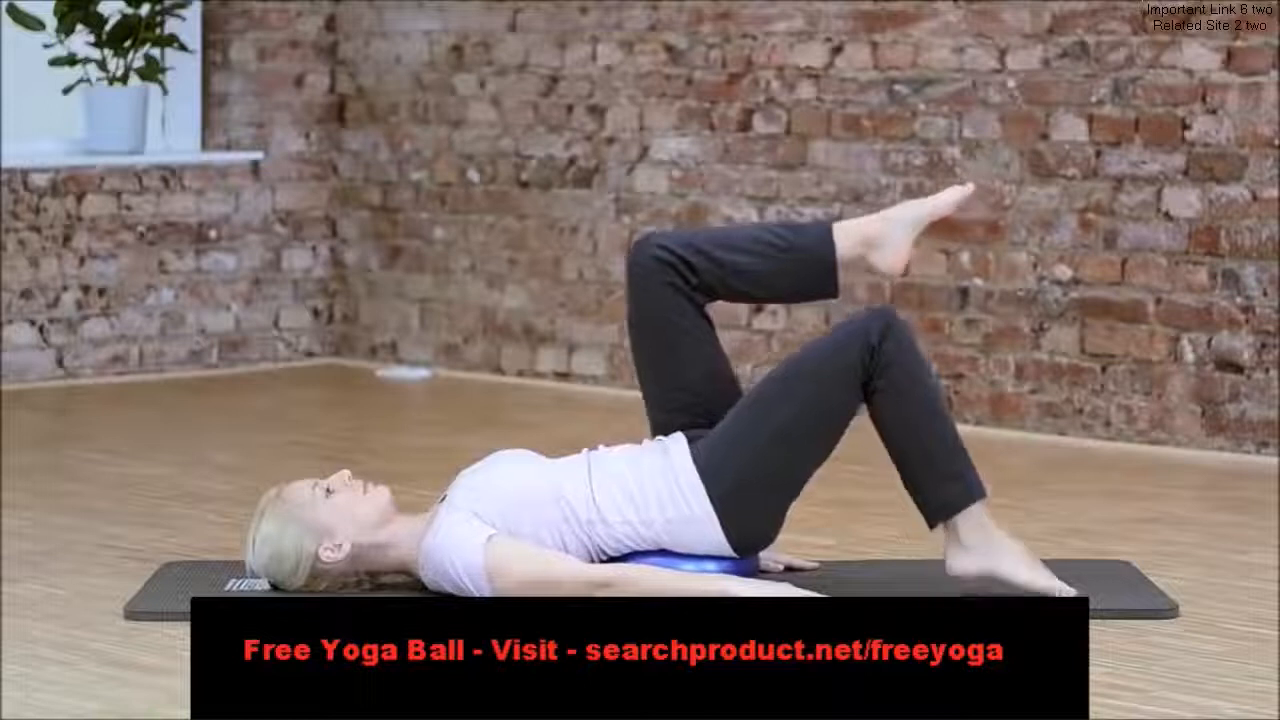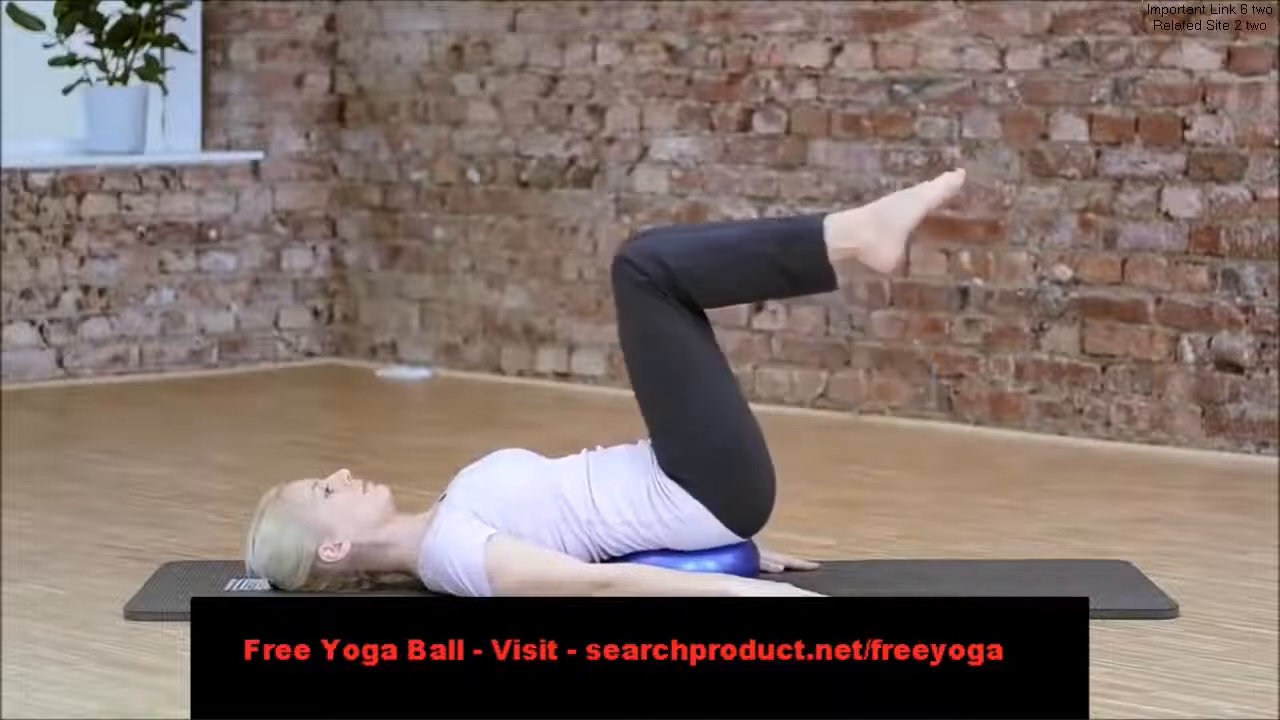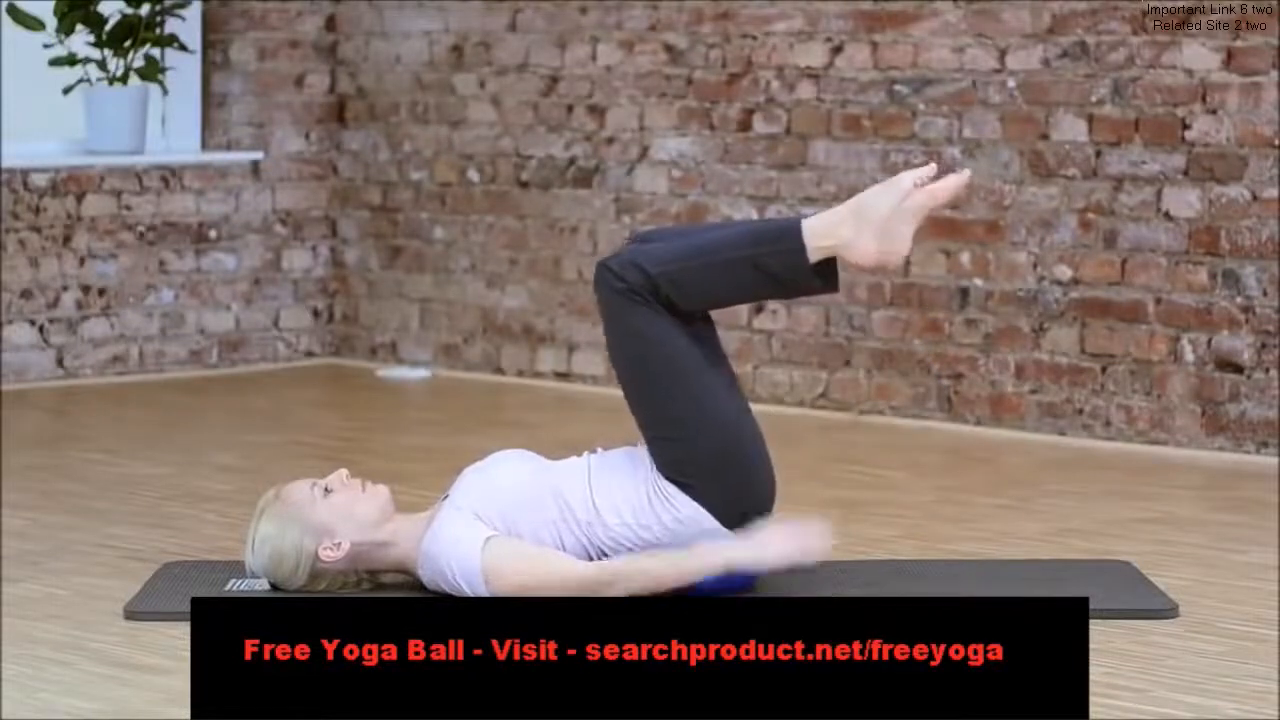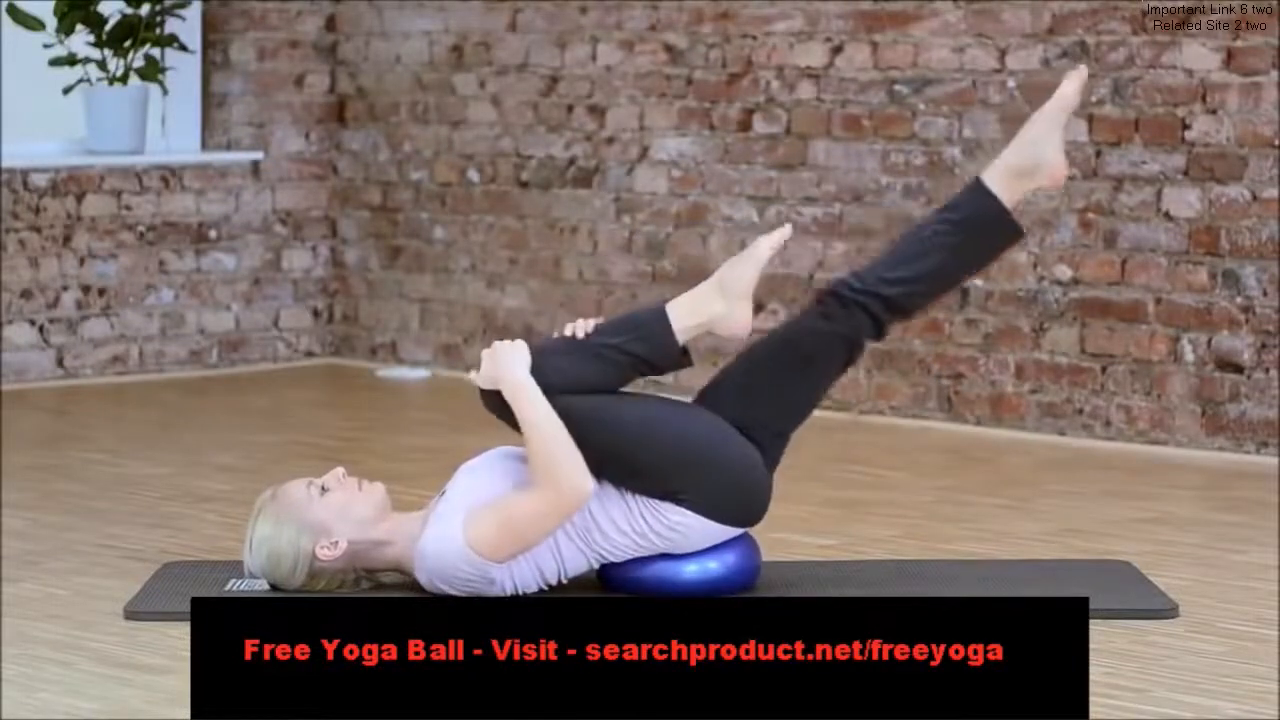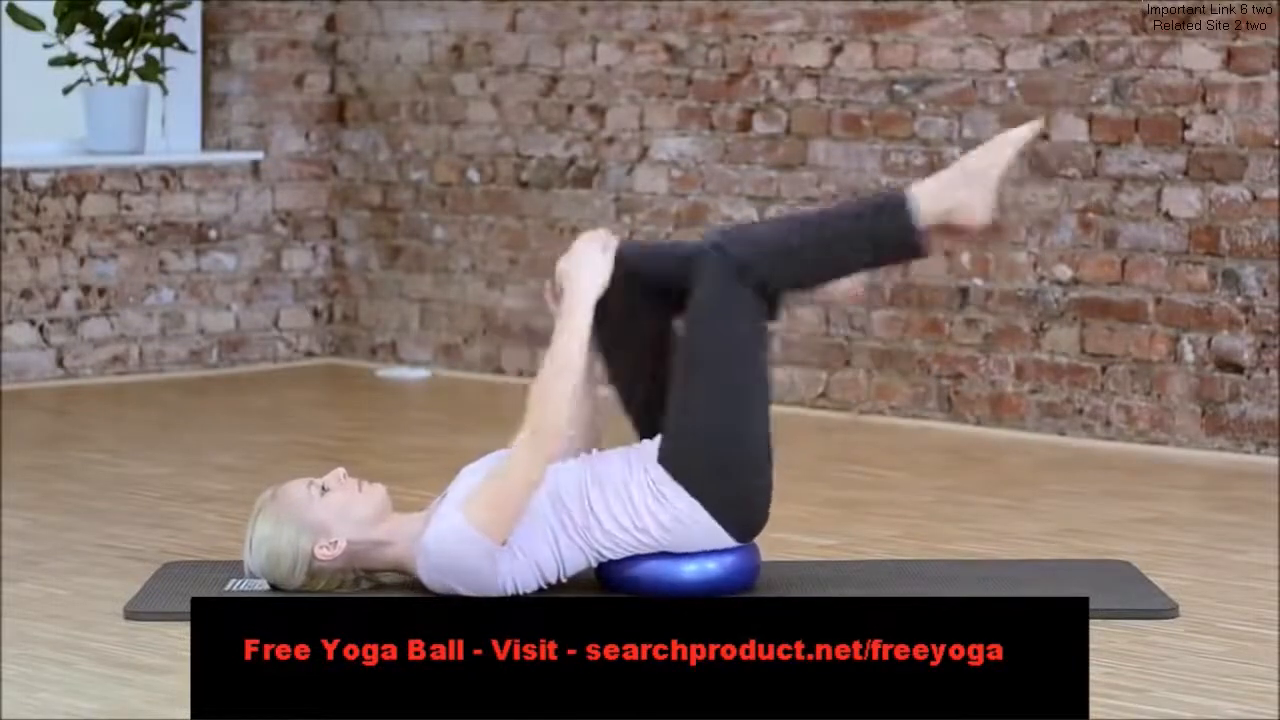
dt=1s
person 1, frame 1
left shoulder: (452, 518)
right shoulder: (448, 554)
right elbow: (599, 584)
right wrist: (750, 592)
left hip: (687, 464)
right hip: (715, 491)
left knee: (658, 260)
right knee: (870, 333)
left ankle: (861, 237)
right ankle: (970, 534)
person 1, frame 2
left shoulder: (450, 516)
right shoulder: (447, 552)
right elbow: (598, 582)
right wrist: (747, 591)
left hip: (693, 492)
right hip: (712, 493)
left knee: (649, 266)
right knee: (643, 270)
left ankle: (853, 231)
right ankle: (852, 235)
person 1, frame 3
left shoulder: (448, 521)
right shoulder: (450, 554)
right elbow: (601, 579)
right wrist: (741, 549)
left hip: (688, 491)
right hip: (713, 495)
left knee: (654, 255)
right knee: (626, 277)
left ankle: (836, 238)
right ankle: (833, 233)
person 1, frame 4
left shoulder: (444, 520)
right shoulder: (449, 556)
right elbow: (570, 491)
left wrist: (573, 365)
right wrist: (521, 382)
left hip: (706, 467)
right hip: (713, 486)
right knee: (511, 379)
left ankle: (1012, 177)
right ankle: (699, 310)
person 1, frame 5
left shoulder: (441, 525)
right shoulder: (451, 550)
left elbow: (567, 448)
right elbow: (545, 434)
left wrist: (591, 295)
right wrist: (586, 294)
left hip: (668, 476)
right hip: (706, 499)
left knee: (628, 270)
right knee: (732, 263)
right ankle: (936, 205)
